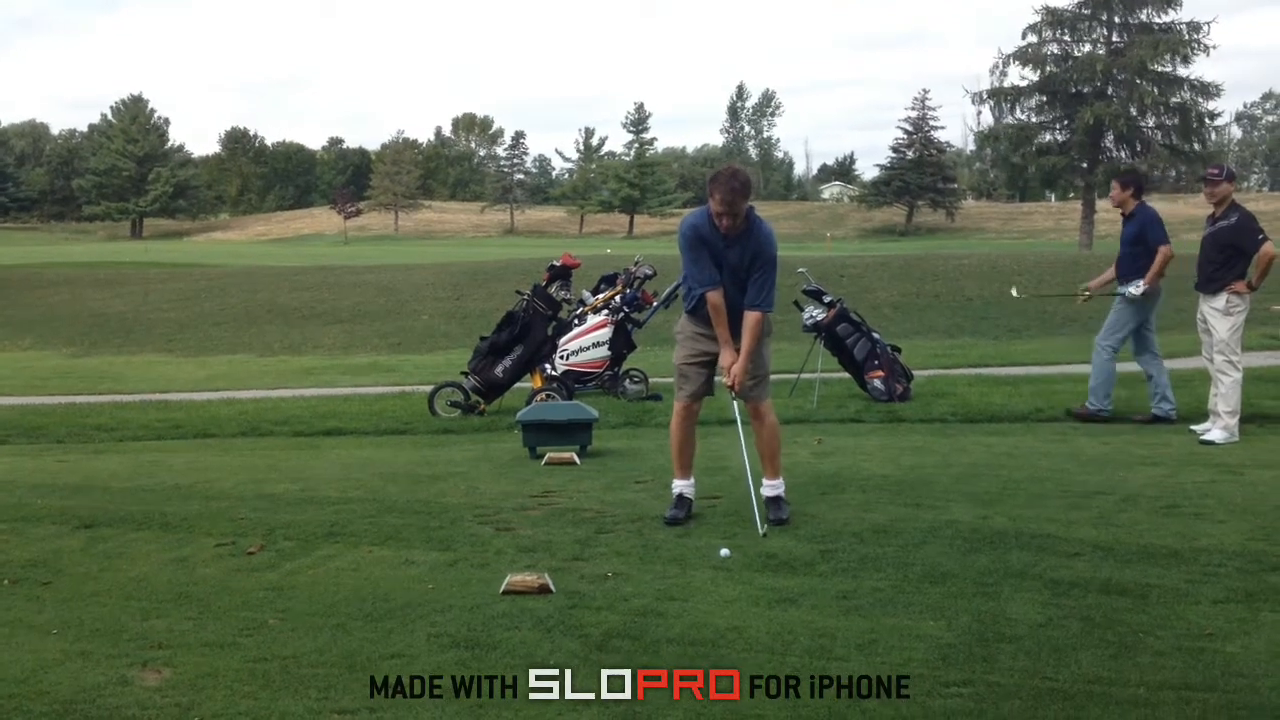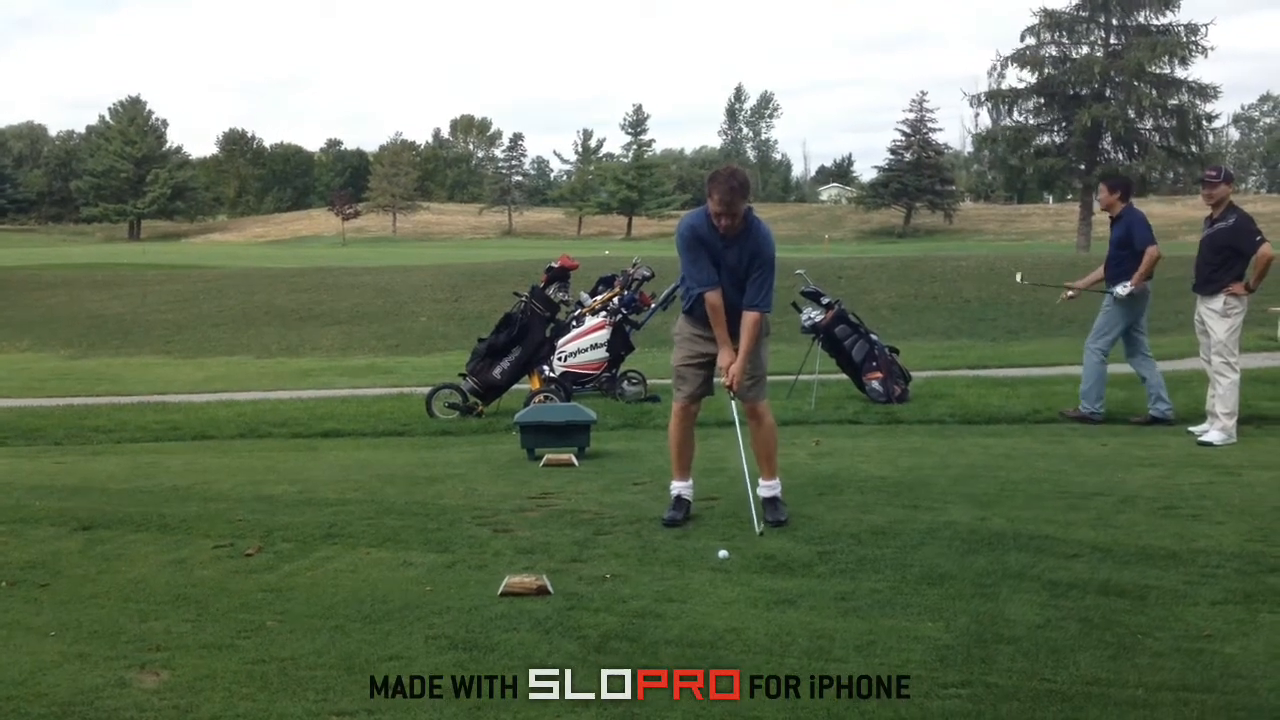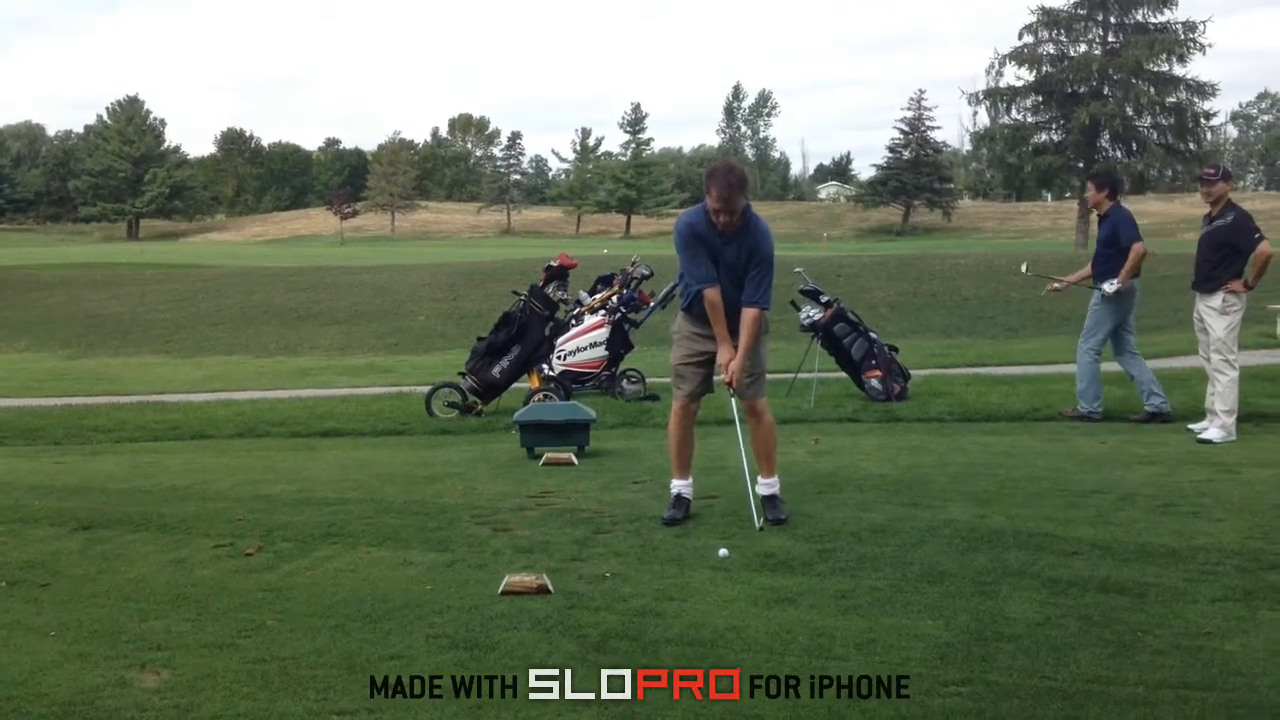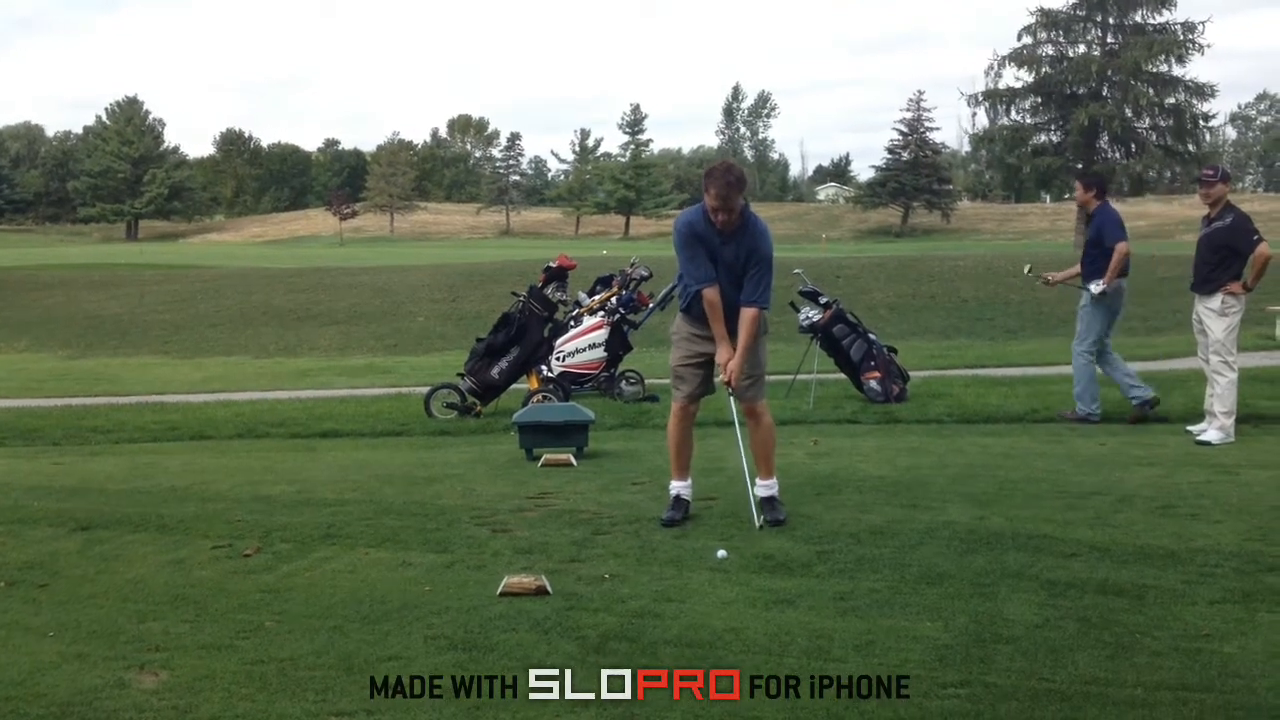
dt=0.1s
person 1, frame 1
left shoulder: (762, 237)
right shoulder: (692, 228)
left elbow: (757, 306)
right elbow: (711, 292)
left wrist: (742, 359)
right wrist: (724, 348)
left hip: (748, 325)
right hip: (699, 324)
left knee: (759, 406)
right knee: (685, 406)
left ankle: (774, 489)
right ankle: (682, 490)
person 1, frame 2
left shoulder: (761, 238)
right shoulder: (690, 228)
left elbow: (755, 306)
right elbow: (709, 292)
left wrist: (741, 359)
right wrist: (723, 348)
left hip: (746, 326)
right hip: (697, 325)
left knee: (756, 406)
right knee: (683, 407)
left ankle: (770, 490)
right ankle: (681, 492)
person 1, frame 3
left shoulder: (759, 235)
right shoulder: (688, 225)
left elbow: (754, 303)
right elbow: (708, 289)
left wrist: (740, 355)
right wrist: (721, 345)
left hip: (745, 324)
right hip: (696, 324)
left knee: (756, 405)
right knee: (683, 406)
left ankle: (769, 488)
right ankle: (681, 491)
person 1, frame 4
left shoulder: (758, 234)
right shoulder: (687, 225)
left elbow: (753, 303)
right elbow: (707, 289)
left wrist: (738, 355)
right wrist: (720, 344)
left hip: (744, 325)
right hip: (695, 325)
left knee: (755, 407)
right knee: (682, 407)
left ankle: (767, 490)
right ankle: (680, 492)
person 2, frame 1
left shoulder: (1240, 218)
right shoulder: (1211, 219)
left elbow: (1268, 251)
left wrist: (1252, 285)
left hip: (1227, 301)
right hip: (1206, 299)
left knee: (1227, 363)
right knee: (1213, 363)
left ankle: (1228, 427)
right ankle: (1216, 419)
person 2, frame 2
left shoulder: (1238, 220)
right shoulder: (1209, 221)
left elbow: (1266, 253)
left wrist: (1250, 286)
left hip: (1225, 302)
right hip: (1204, 300)
left knee: (1224, 364)
right knee: (1211, 364)
left ankle: (1225, 428)
right ankle: (1214, 420)
person 2, frame 3
left shoulder: (1236, 218)
right shoulder: (1208, 219)
left elbow: (1265, 251)
left wrist: (1248, 284)
left hip: (1224, 300)
right hip: (1202, 298)
left knee: (1223, 361)
right knee: (1210, 362)
left ankle: (1225, 426)
right ankle: (1213, 418)
person 2, frame 4
left shoulder: (1235, 219)
right shoulder: (1207, 220)
left elbow: (1263, 252)
left wrist: (1247, 286)
left hip: (1223, 301)
right hip: (1202, 300)
left knee: (1222, 363)
right knee: (1209, 363)
left ankle: (1223, 427)
right ankle: (1211, 420)
person 3, frame 1
left shoulder: (1147, 216)
right shoulder: (1130, 218)
left elbow: (1166, 252)
left wrist: (1147, 282)
right wrist: (1096, 284)
left hip: (1137, 292)
right hip: (1135, 292)
left knee: (1105, 345)
right knee: (1147, 351)
left ankle: (1097, 406)
right ankle: (1164, 409)
person 3, frame 2
left shoulder: (1133, 218)
right shoulder: (1119, 221)
left elbow: (1153, 253)
right elbow: (1111, 265)
left wrist: (1133, 283)
right wrist: (1081, 285)
left hip: (1127, 294)
right hip: (1125, 294)
left knee: (1095, 348)
right knee: (1139, 353)
left ankle: (1090, 408)
right ankle: (1161, 410)
person 3, frame 3
left shoulder: (1119, 217)
right shoulder: (1108, 219)
left elbow: (1139, 250)
right elbow: (1100, 262)
left wrist: (1120, 280)
right wrist: (1069, 280)
left hip: (1113, 291)
right hip: (1115, 291)
left knee: (1089, 347)
right knee: (1126, 352)
left ankle: (1089, 408)
right ankle: (1158, 405)
person 3, frame 4
left shoulder: (1106, 217)
right shoulder: (1097, 218)
left elbow: (1123, 249)
left wrist: (1106, 281)
right wrist: (1061, 276)
left hip: (1101, 292)
right hip: (1103, 291)
left knee: (1083, 349)
right knee: (1101, 351)
left ankle: (1087, 409)
right ankle: (1142, 396)
